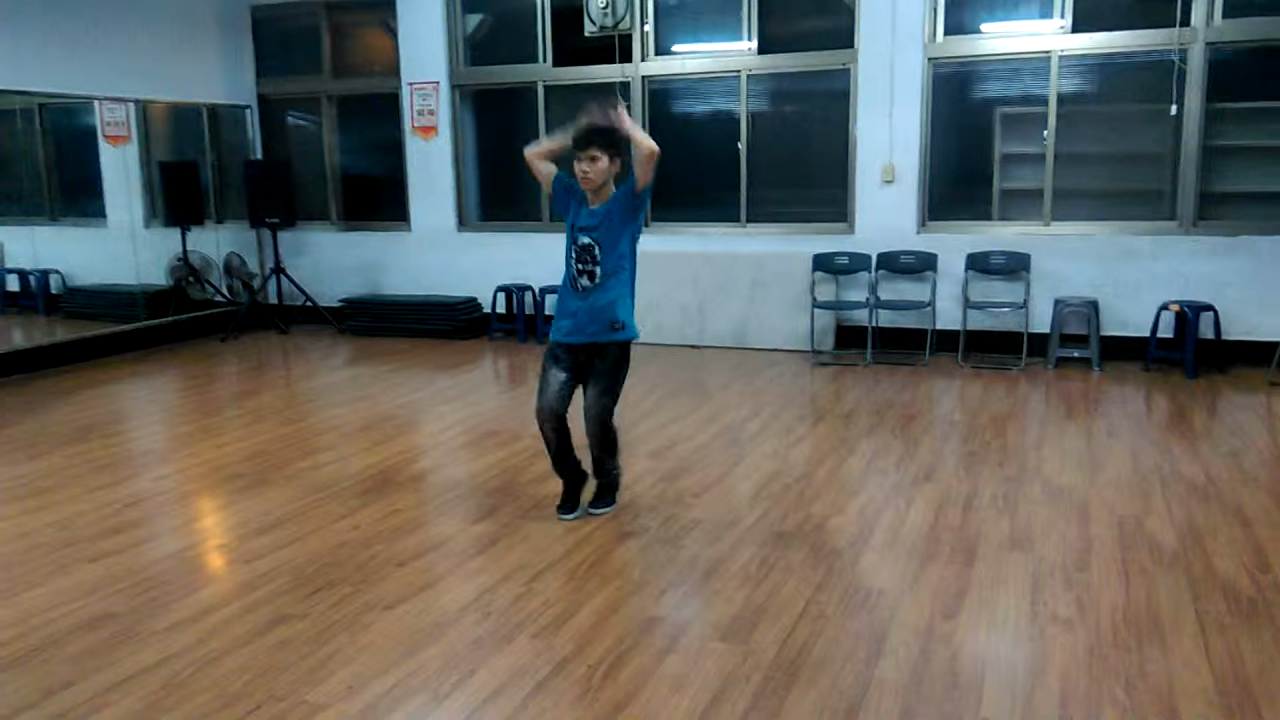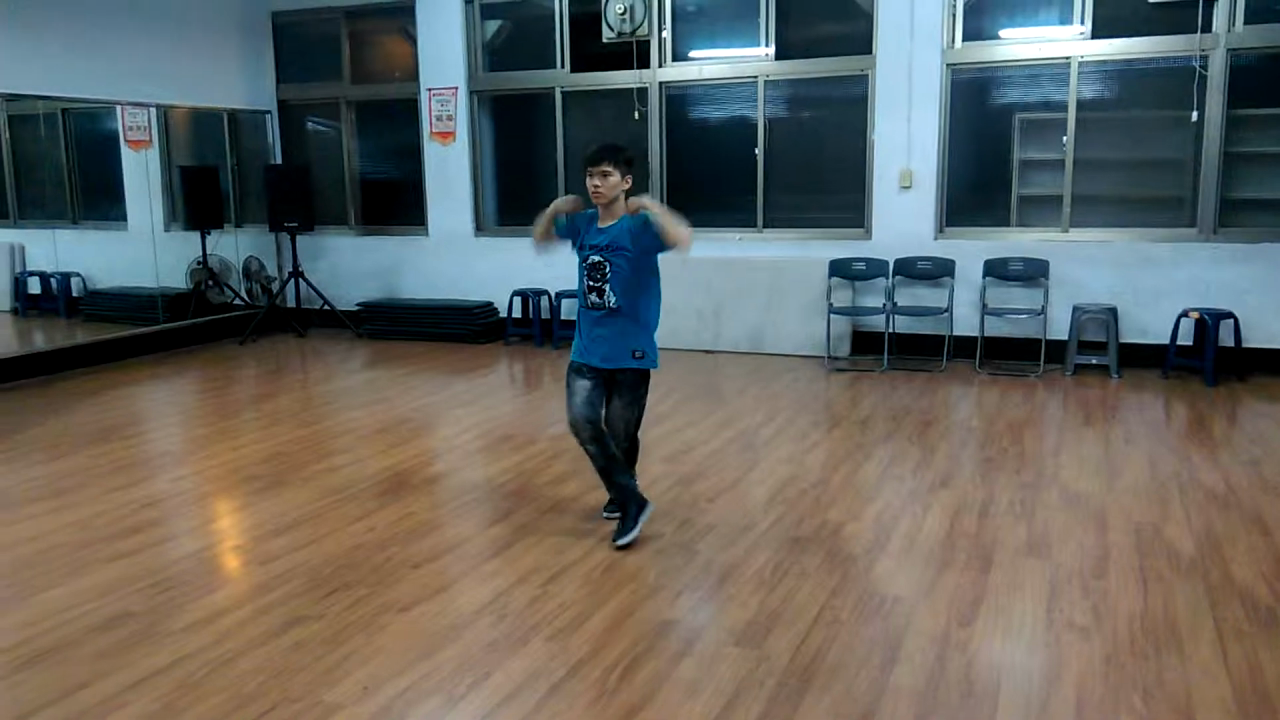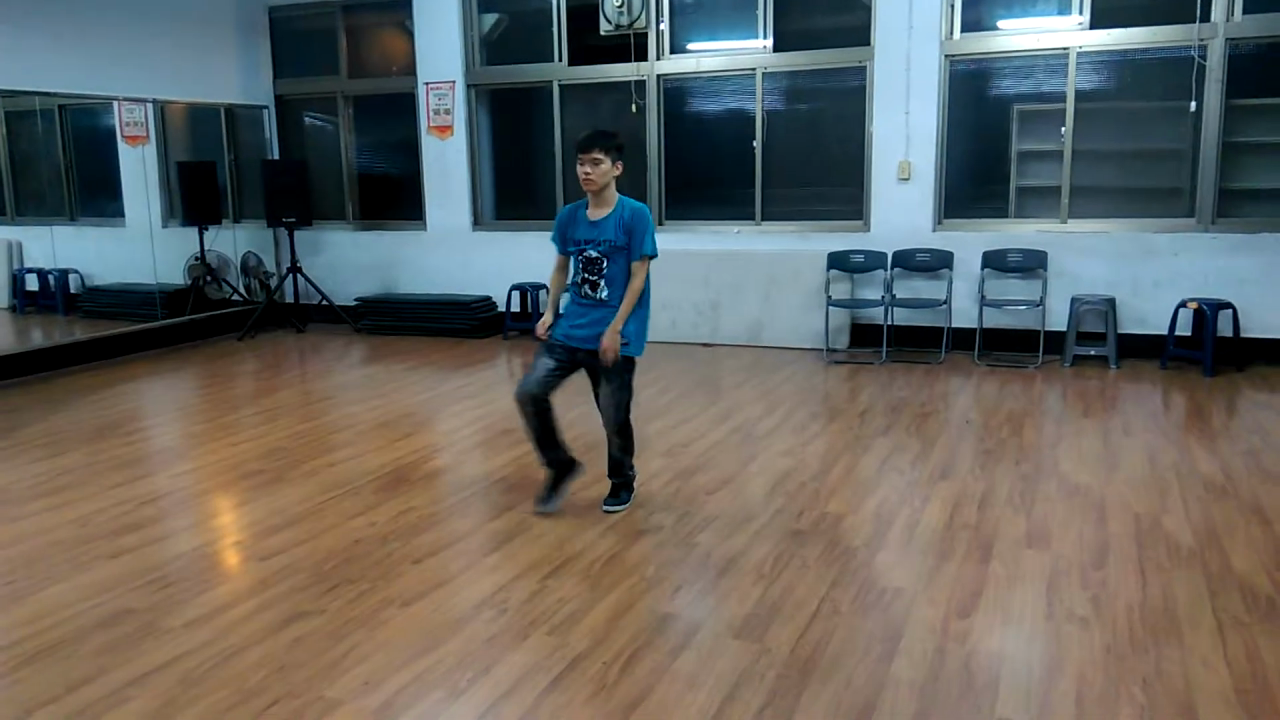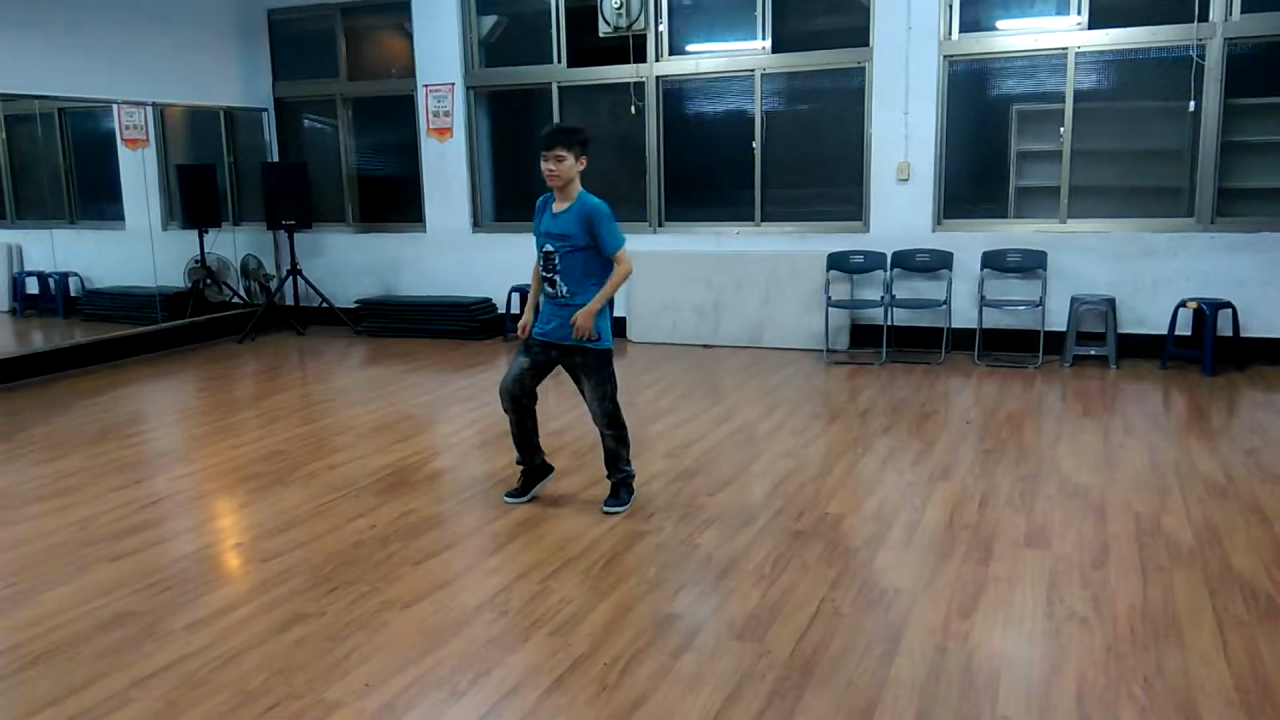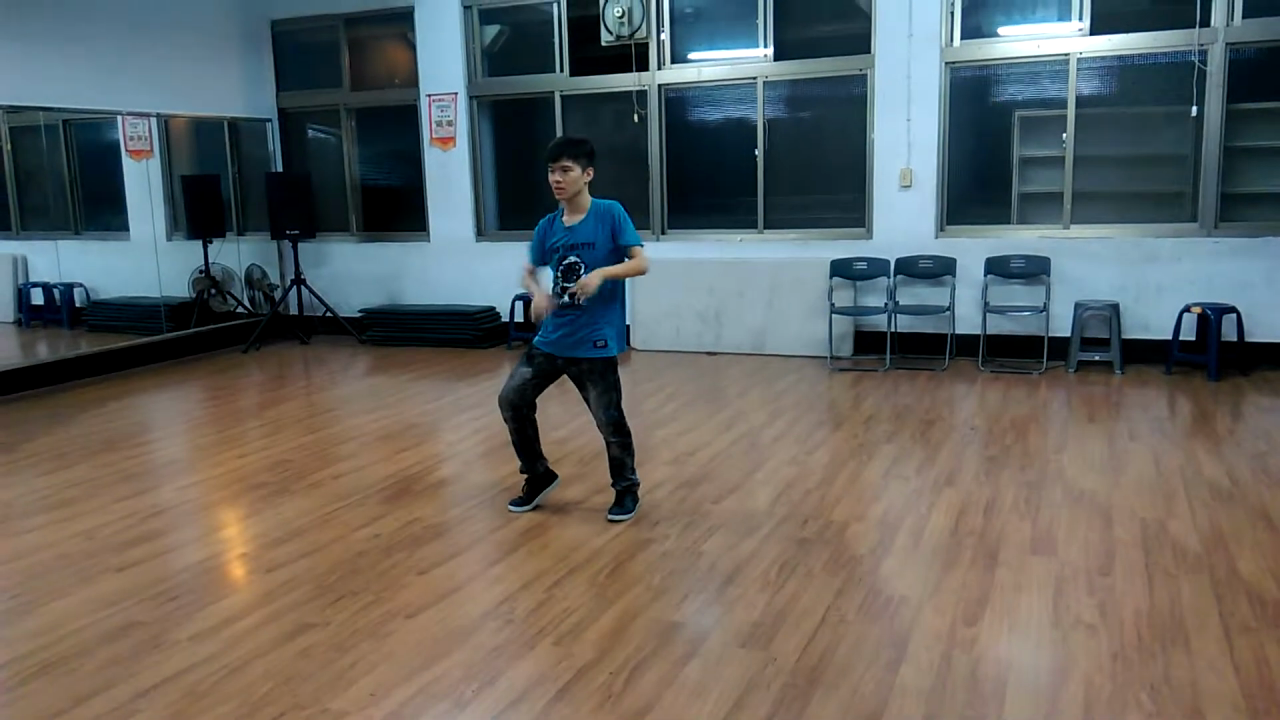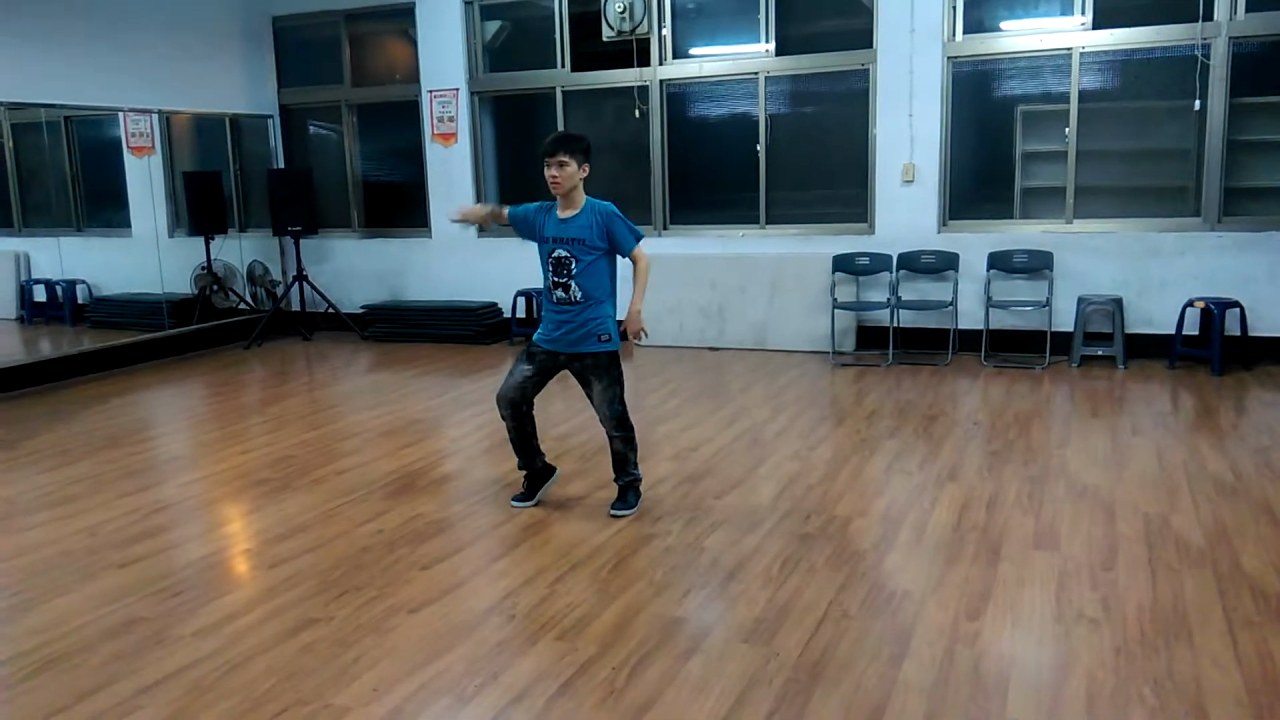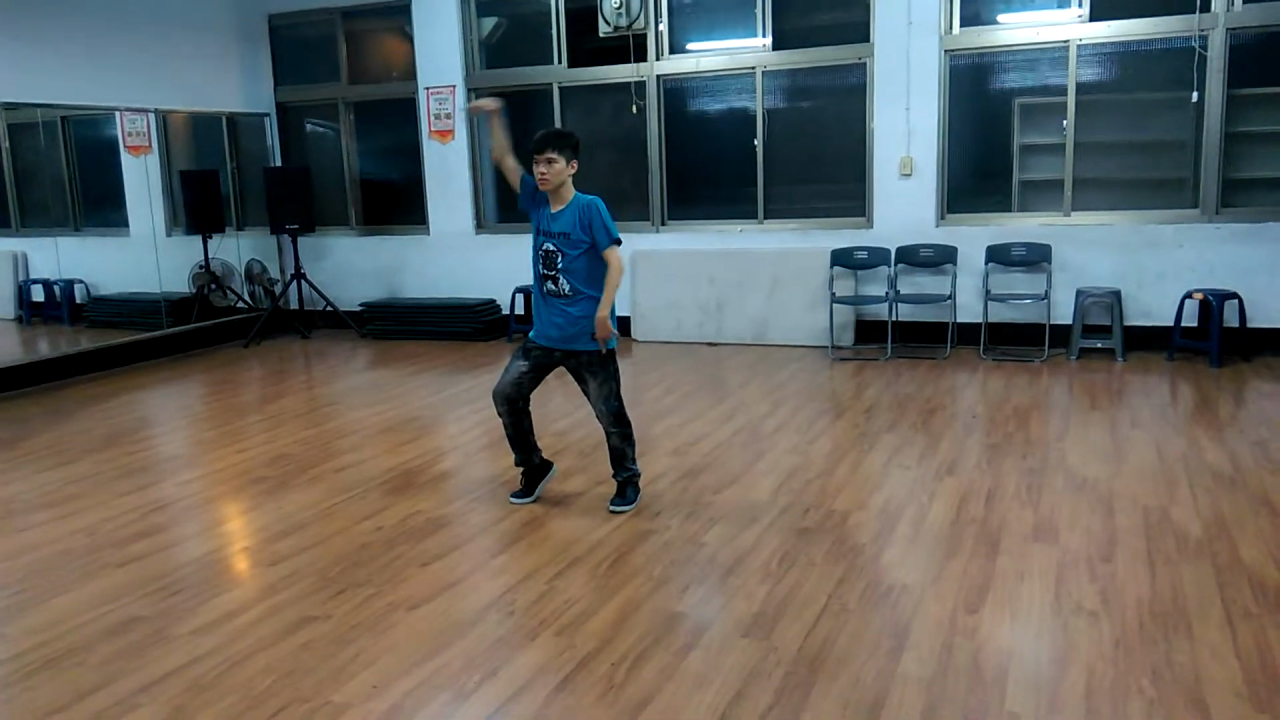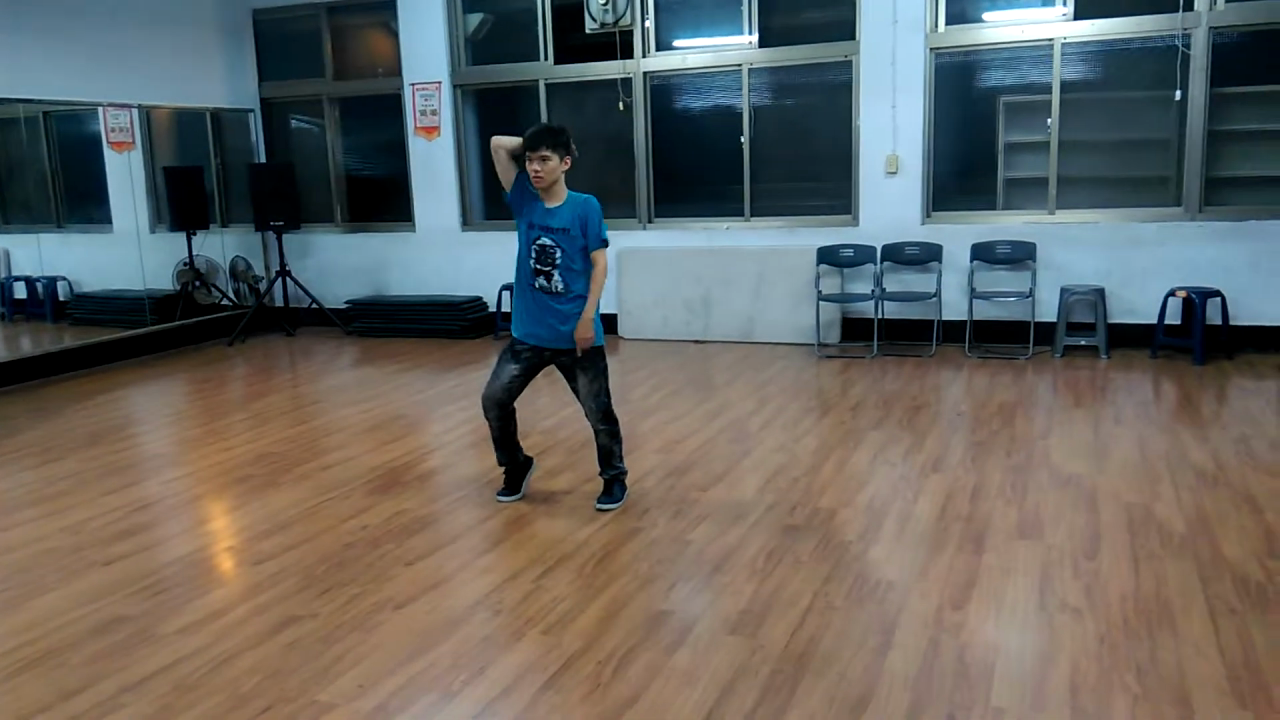
dt=0.4s
person 1, frame 1
left shoulder: (627, 203)
right shoulder: (571, 199)
left elbow: (650, 153)
right elbow: (533, 156)
left wrist: (622, 121)
right wrist: (577, 131)
left hip: (609, 333)
right hip: (567, 331)
left knee: (597, 419)
right knee: (548, 411)
left ankle: (608, 481)
right ankle: (571, 480)
person 1, frame 2
left shoulder: (642, 225)
right shoulder: (582, 222)
left elbow: (683, 240)
right elbow: (539, 237)
left wrist: (651, 207)
right wrist: (555, 209)
left hip: (631, 350)
right hip: (587, 348)
left knee: (622, 431)
right knee: (582, 422)
left ankle: (624, 490)
right ankle: (630, 501)
person 1, frame 3
left shoulder: (635, 214)
right shoulder: (569, 217)
left elbow: (638, 278)
left wrist: (615, 329)
right wrist: (549, 312)
left hip: (614, 335)
right hip: (569, 330)
left knee: (614, 418)
right knee: (529, 392)
left ankle: (622, 481)
right ankle: (561, 467)
person 1, frame 4
left shoulder: (593, 210)
right shoulder: (543, 207)
left elbow: (623, 266)
left wrist: (591, 309)
right wrist: (530, 309)
left hip: (585, 331)
right hip: (546, 327)
left knee: (603, 410)
right knee: (512, 390)
left ankle: (622, 480)
right ankle: (534, 468)
person 1, frame 5
left shoulder: (610, 213)
right shoulder: (548, 225)
left elbow: (641, 262)
right elbow: (529, 272)
left wrist: (601, 273)
right wrist: (537, 292)
left hip: (595, 341)
right hip: (551, 337)
left knee: (609, 419)
right knee: (512, 399)
left ankle: (627, 488)
right ankle: (538, 476)
person 1, frame 6
left shoulder: (603, 214)
right shoulder: (539, 215)
left elbow: (640, 259)
right elbow: (498, 216)
left wrist: (635, 308)
right wrist: (479, 212)
left hip: (594, 338)
right hip: (550, 335)
left knee: (612, 415)
right knee: (510, 398)
left ankle: (629, 483)
right ankle: (537, 471)
person 1, frame 7
left shoulder: (590, 208)
right shoulder: (536, 201)
left elbow: (615, 263)
right elbow: (503, 159)
left wrist: (603, 313)
right wrist: (495, 114)
left hip: (588, 335)
right hip: (545, 333)
left knee: (609, 411)
right knee: (506, 394)
left ankle: (627, 479)
right ankle: (534, 468)
person 1, frame 8
left shoulder: (585, 206)
right shoulder: (524, 201)
left elbow: (599, 264)
right elbow: (497, 145)
left wrist: (587, 318)
right wrist: (531, 143)
left hip: (575, 332)
right hip: (529, 332)
left knee: (598, 410)
right knee: (494, 398)
left ankle: (615, 478)
right ankle: (516, 466)
